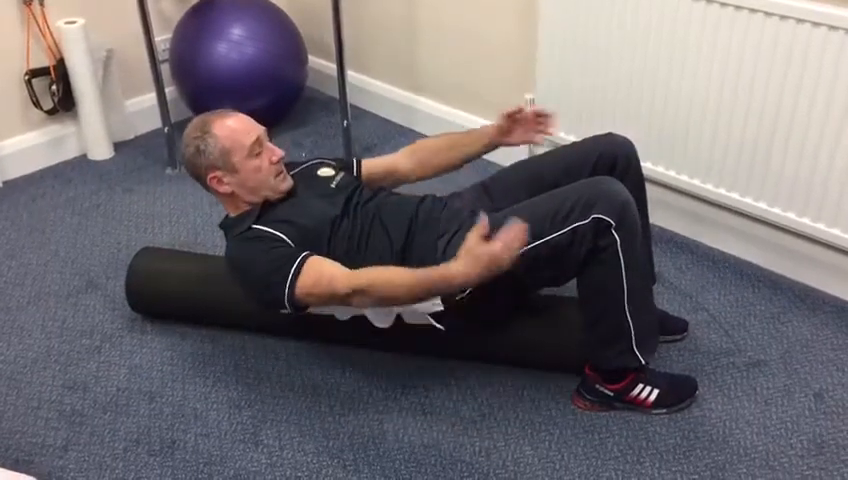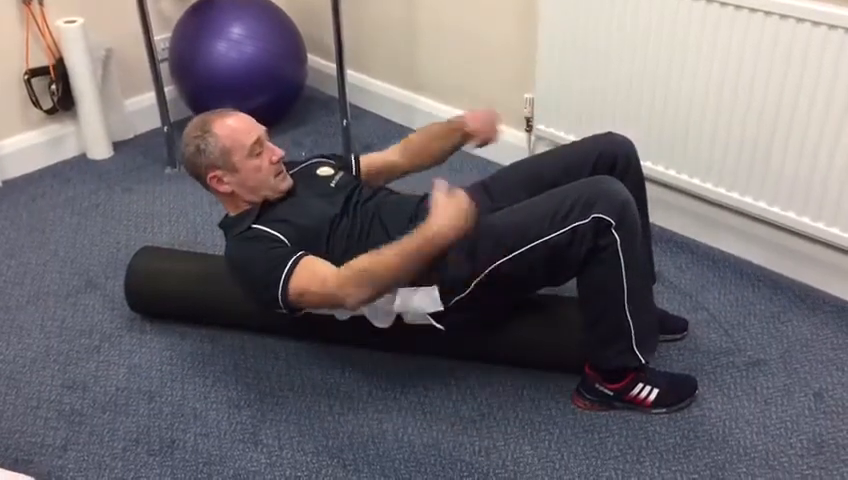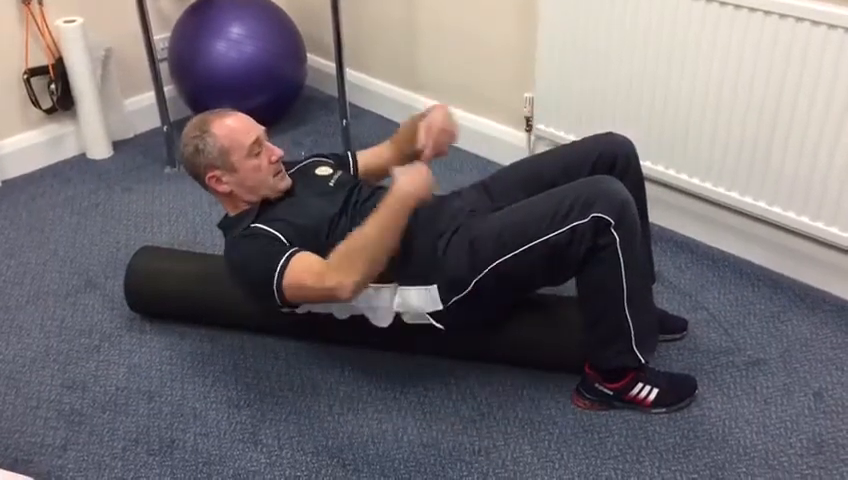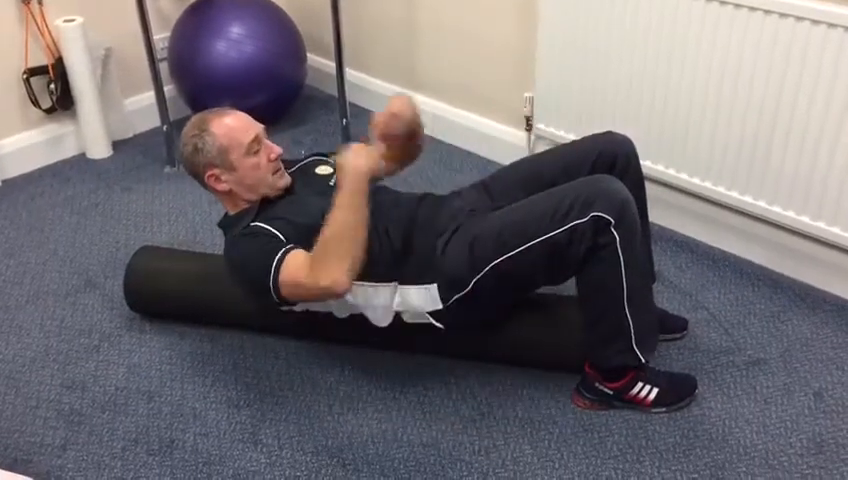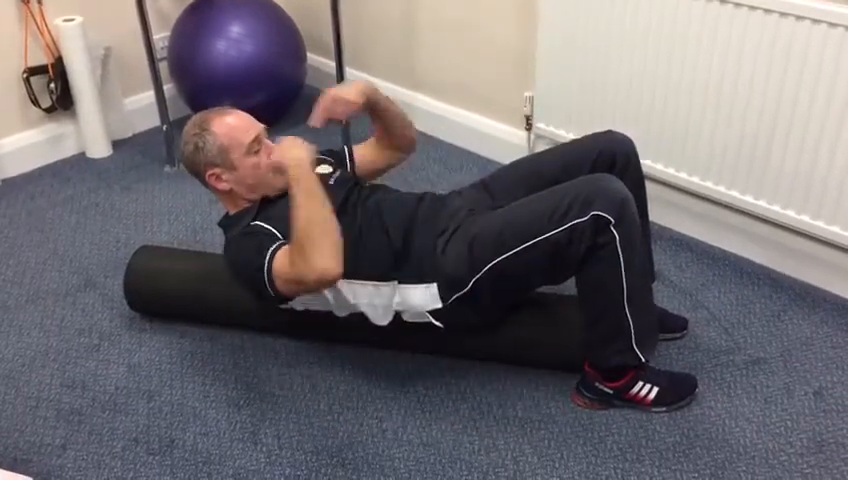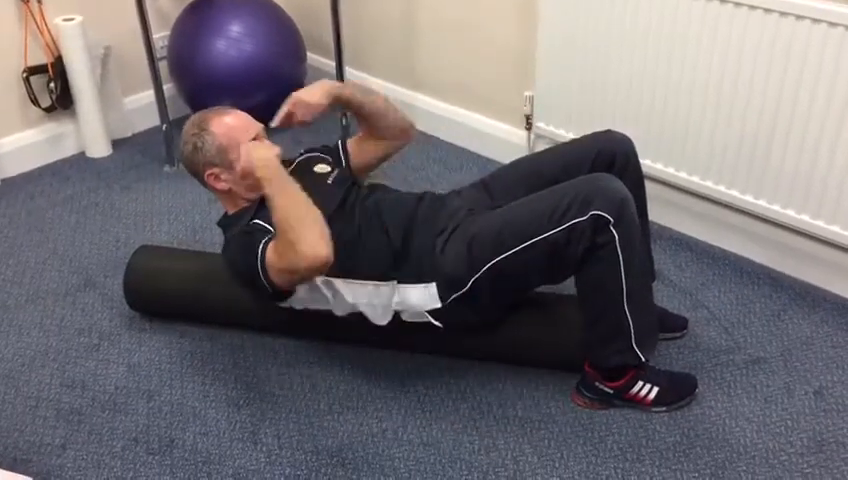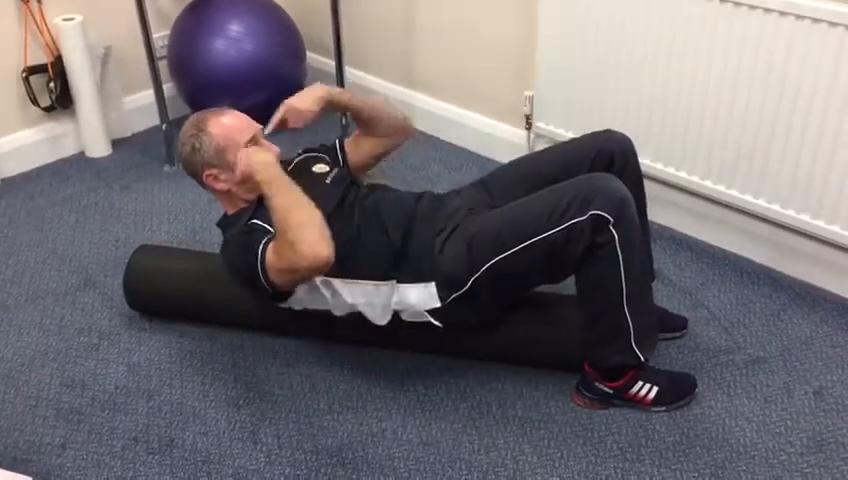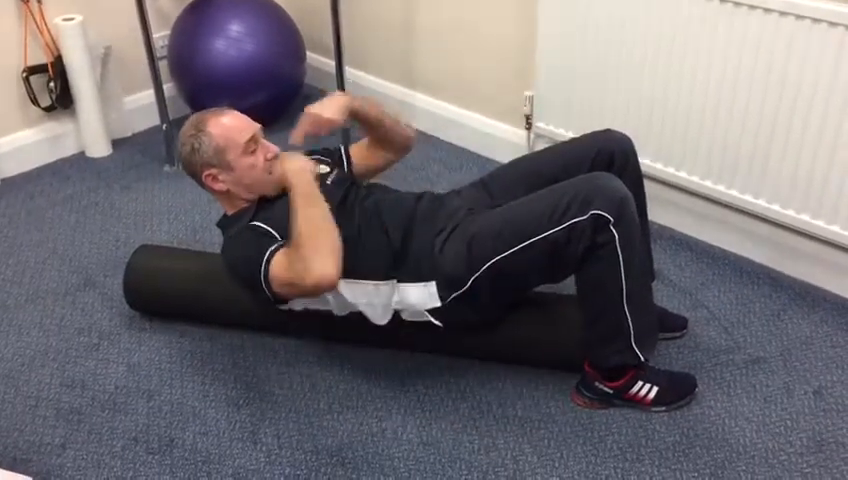
dt=0.1s
person 1, frame 1
left shoulder: (299, 174)
right shoulder: (254, 248)
left elbow: (404, 164)
right elbow: (353, 287)
left wrist: (494, 136)
right wrist: (459, 274)
left hip: (454, 215)
right hip: (445, 269)
left knee: (611, 153)
right knee: (606, 207)
left ankle: (628, 308)
right ankle: (616, 377)
person 1, frame 2
left shoulder: (299, 172)
right shoulder: (252, 247)
left elbow: (401, 159)
right elbow: (347, 287)
left wrist: (460, 129)
right wrist: (437, 233)
left hip: (452, 217)
right hip: (446, 274)
left knee: (612, 152)
right knee: (606, 206)
left ankle: (628, 310)
right ankle: (615, 377)
person 1, frame 3
left shoulder: (298, 172)
right shoulder: (251, 247)
left elbow: (393, 153)
right elbow: (339, 282)
left wrist: (428, 119)
right wrist: (404, 196)
left hip: (451, 217)
right hip: (444, 275)
left knee: (611, 152)
right knee: (606, 205)
left ankle: (627, 309)
right ankle: (615, 377)
person 1, frame 4
left shoulder: (295, 173)
right shoulder: (251, 244)
left elbow: (401, 155)
right elbow: (333, 277)
left wrist: (402, 115)
right wrist: (353, 177)
left hip: (452, 214)
right hip: (446, 276)
left knee: (611, 152)
right knee: (605, 205)
left ankle: (628, 307)
right ankle: (617, 375)
person 1, frame 5
left shoulder: (298, 165)
right shoulder: (250, 244)
left elbow: (398, 146)
right elbow: (323, 268)
left wrist: (367, 95)
right wrist: (297, 171)
left hip: (451, 213)
right hip: (447, 275)
left knee: (612, 150)
right knee: (606, 204)
left ankle: (627, 302)
right ankle: (616, 375)
person 1, frame 6
left shoulder: (298, 165)
right shoulder: (246, 242)
left elbow: (396, 133)
right elbow: (314, 254)
left wrist: (333, 90)
right wrist: (265, 172)
left hip: (452, 212)
right hip: (446, 274)
left knee: (611, 150)
right knee: (604, 205)
left ankle: (628, 303)
right ankle: (614, 374)
person 1, frame 7
left shoulder: (298, 163)
right shoulder: (245, 243)
left elbow: (393, 131)
right elbow: (314, 254)
left wrist: (326, 94)
right wrist: (266, 175)
left hip: (450, 211)
right hip: (446, 275)
left knee: (610, 149)
right knee: (604, 205)
left ankle: (627, 304)
right ankle: (614, 374)
person 1, frame 8
left shoulder: (297, 163)
right shoulder: (247, 243)
left elbow: (397, 142)
right elbow: (322, 272)
left wrist: (346, 103)
right wrist: (299, 181)
left hip: (450, 213)
right hip: (445, 273)
left knee: (610, 149)
right knee: (604, 202)
left ankle: (629, 304)
right ankle: (615, 374)
